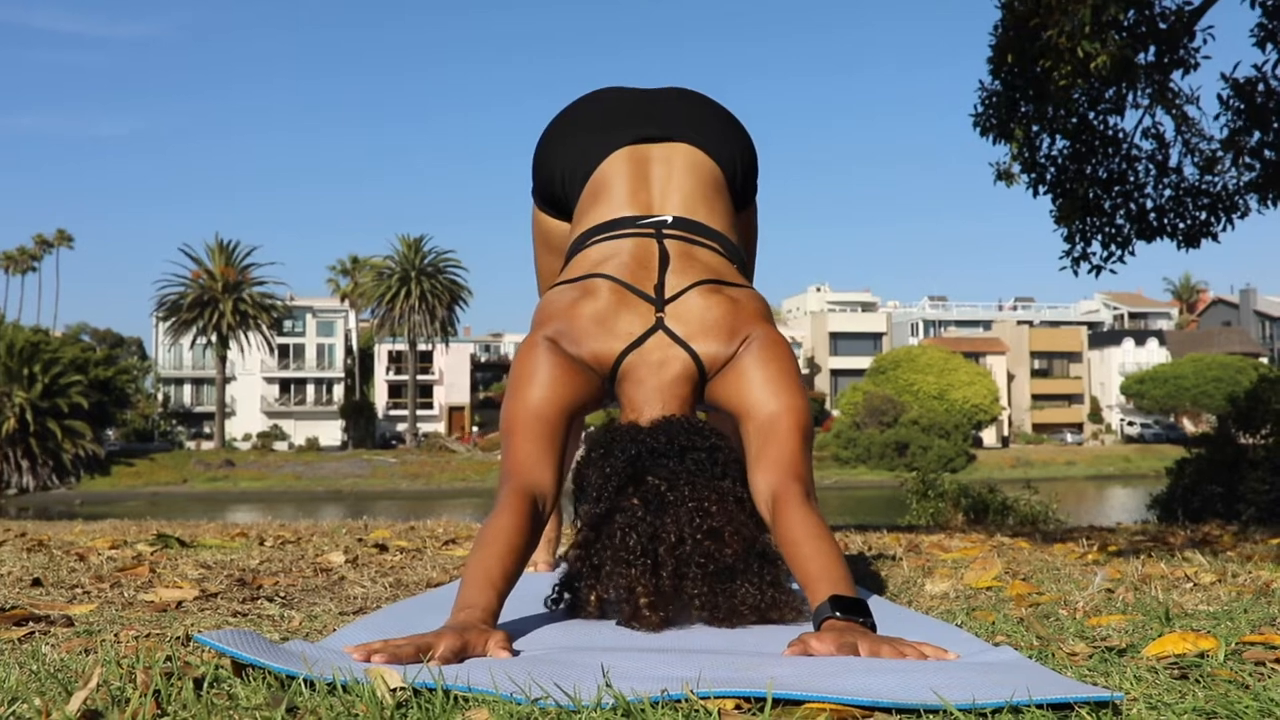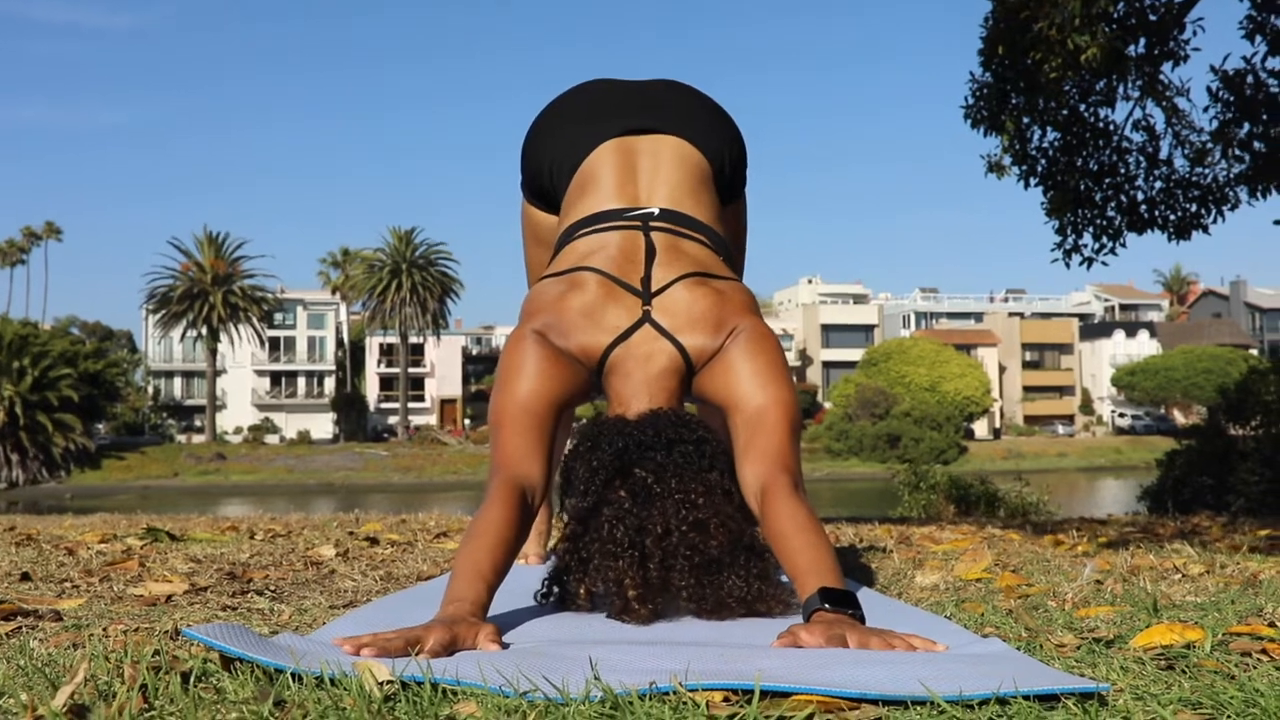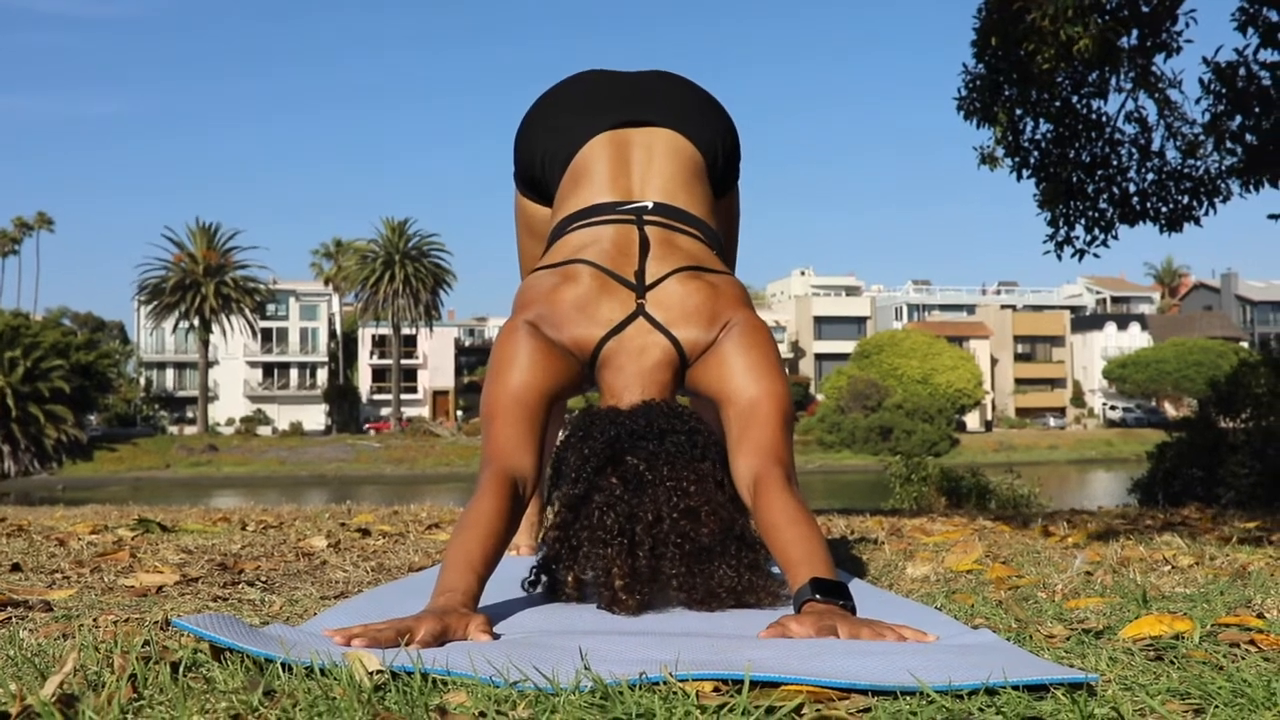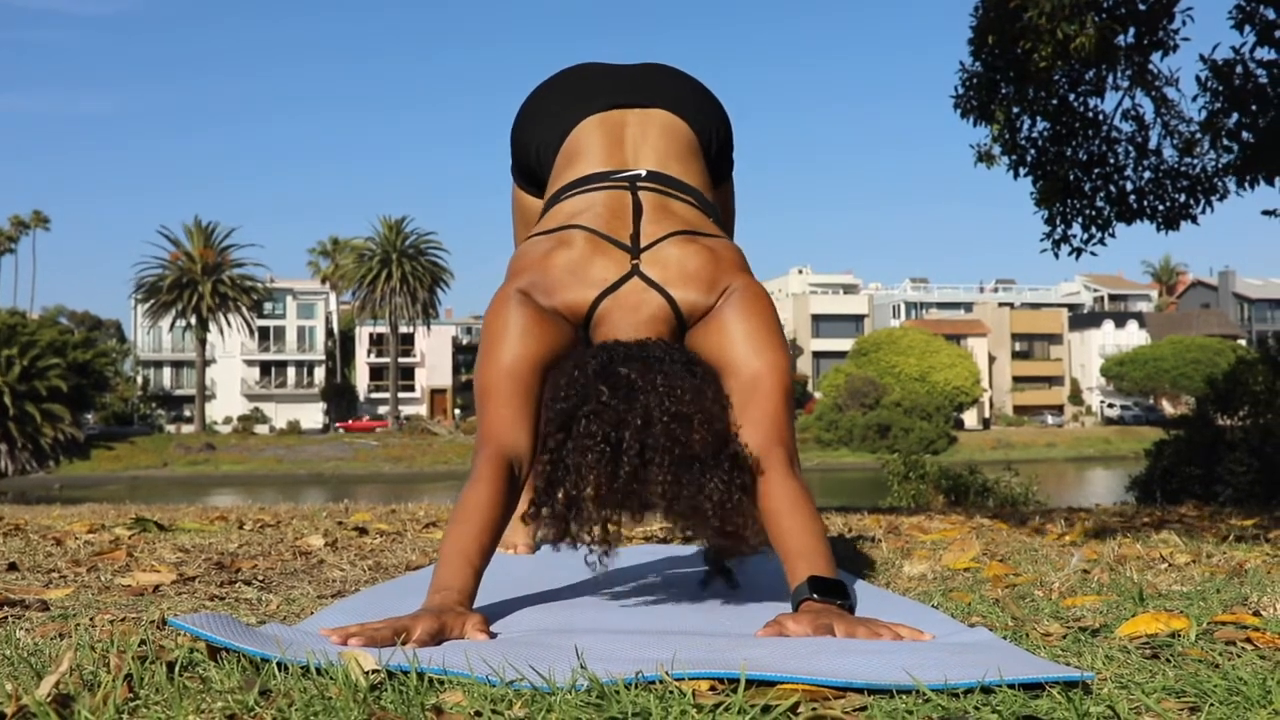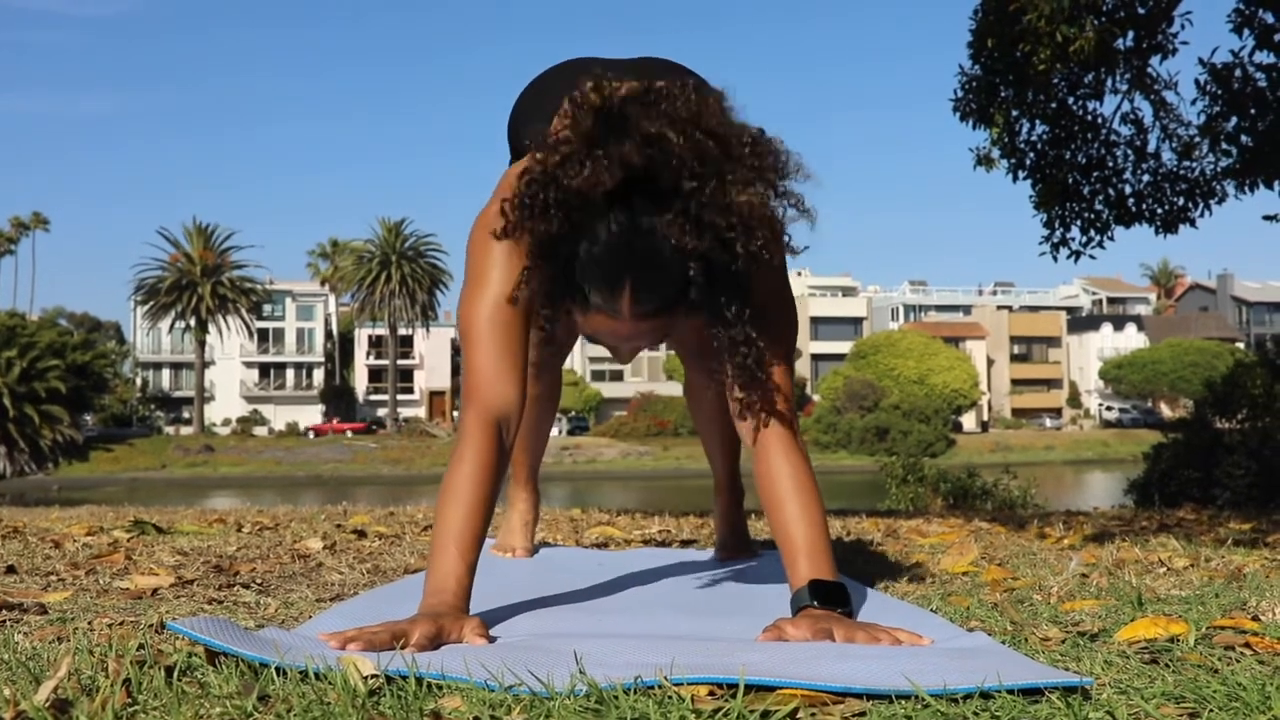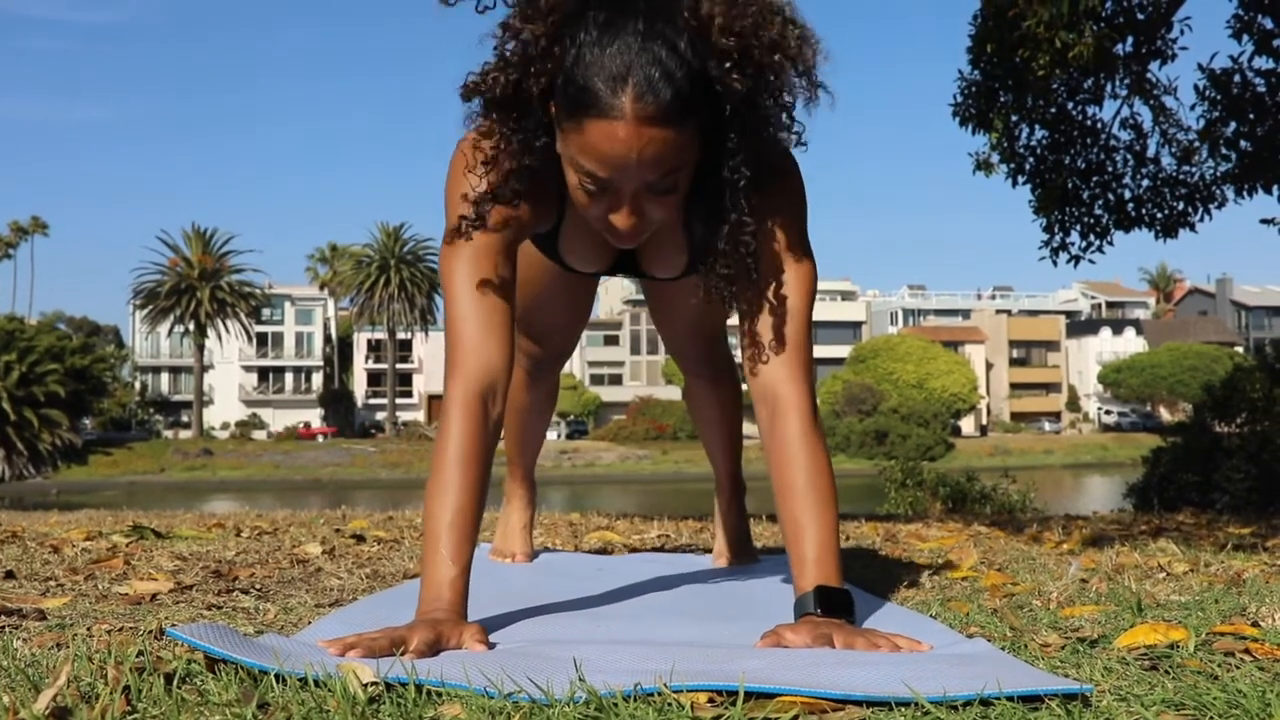
dt=0.5s
person 1, frame 1
left shoulder: (748, 354)
right shoulder: (559, 355)
left elbow: (788, 494)
right elbow: (522, 493)
left wrist: (843, 616)
left ankle: (732, 546)
right ankle: (547, 541)
person 1, frame 2
left shoulder: (733, 343)
right shoulder: (546, 344)
left elbow: (777, 486)
right elbow: (509, 486)
left wrist: (831, 608)
left ankle: (723, 531)
right ankle: (537, 529)
person 1, frame 3
left shoulder: (728, 339)
right shoulder: (541, 337)
left elbow: (769, 481)
right elbow: (503, 478)
left wrist: (823, 599)
left ankle: (722, 515)
right ankle: (535, 514)
person 1, frame 4
left shoulder: (728, 301)
right shoulder: (534, 302)
left elbow: (771, 459)
right elbow: (497, 460)
left wrist: (822, 597)
right wrist: (444, 603)
left knee: (722, 374)
right knee: (534, 369)
left ankle: (725, 511)
right ankle: (533, 503)
person 1, frame 5
left shoulder: (734, 235)
right shoulder: (515, 226)
left elbow: (772, 419)
right elbow: (485, 421)
left wrist: (821, 600)
right wrist: (442, 605)
left knee: (712, 351)
right knee: (537, 348)
left ankle: (727, 500)
right ankle: (522, 497)
person 1, frame 6
left shoulder: (758, 174)
right shoulder: (500, 160)
left elbow: (783, 391)
right elbow: (474, 387)
left wrist: (823, 604)
right wrist: (440, 607)
right hip: (556, 227)
right knee: (539, 352)
left ankle: (729, 500)
right ankle: (519, 495)
